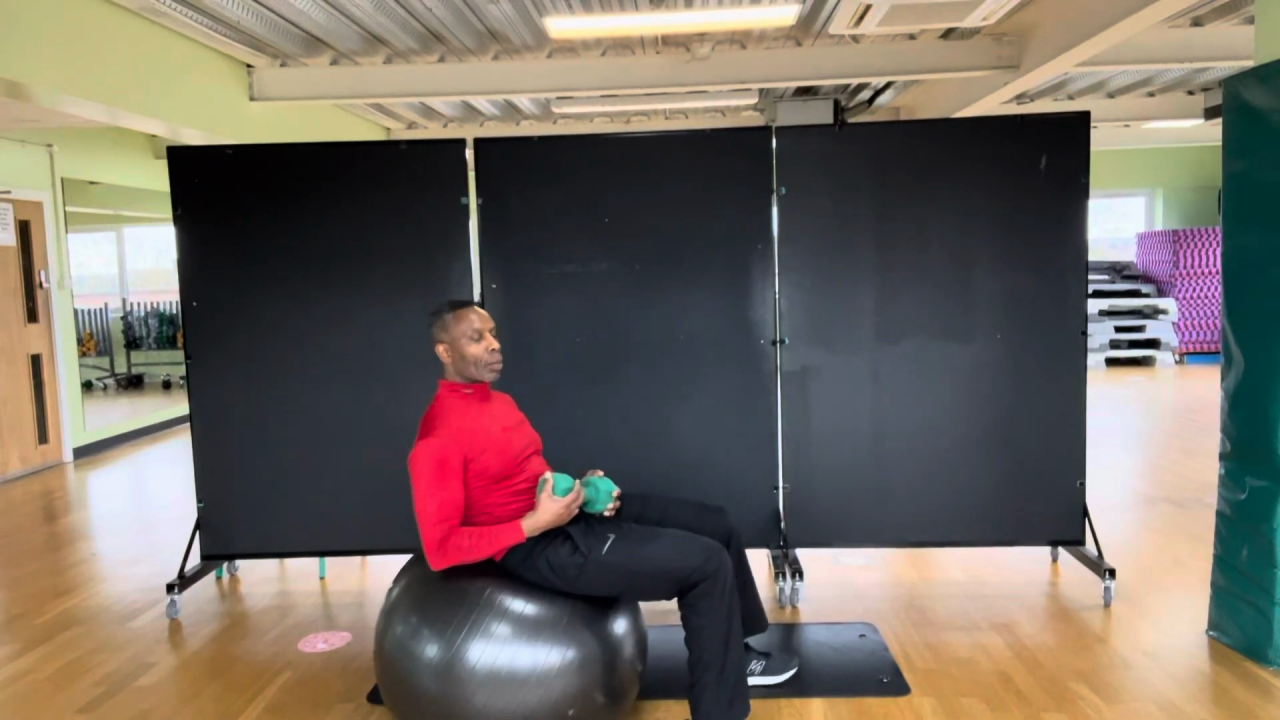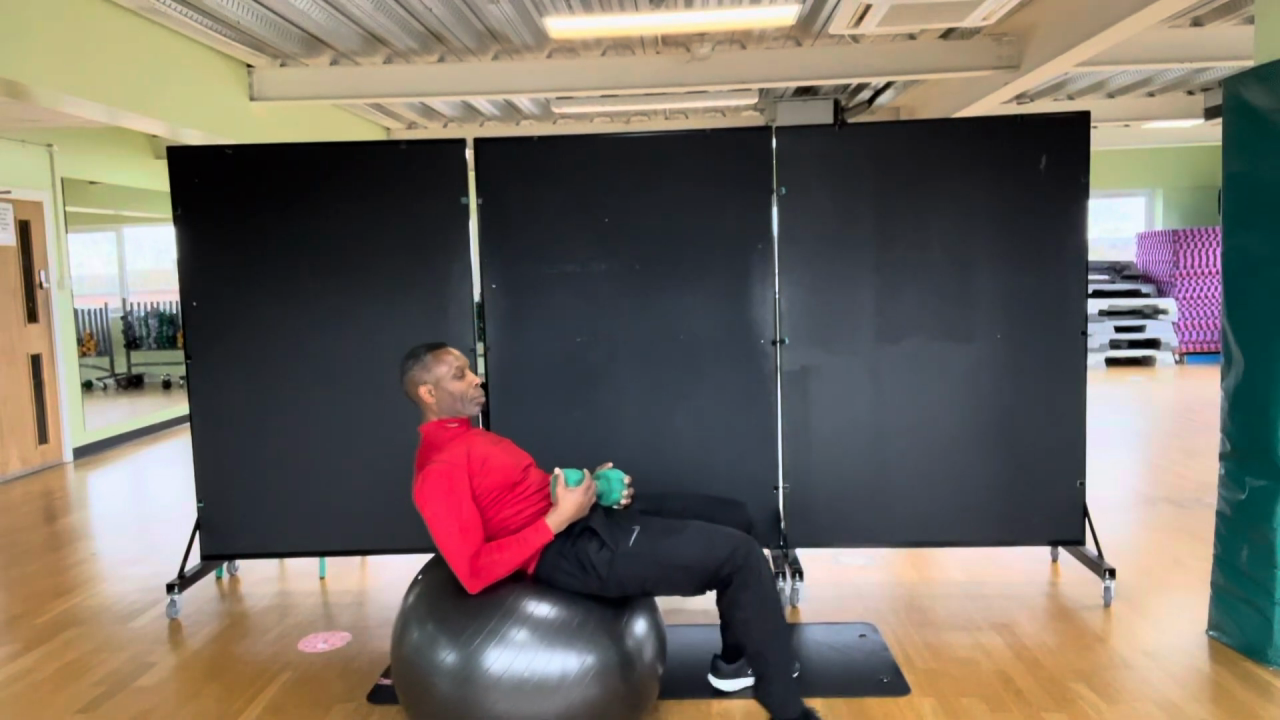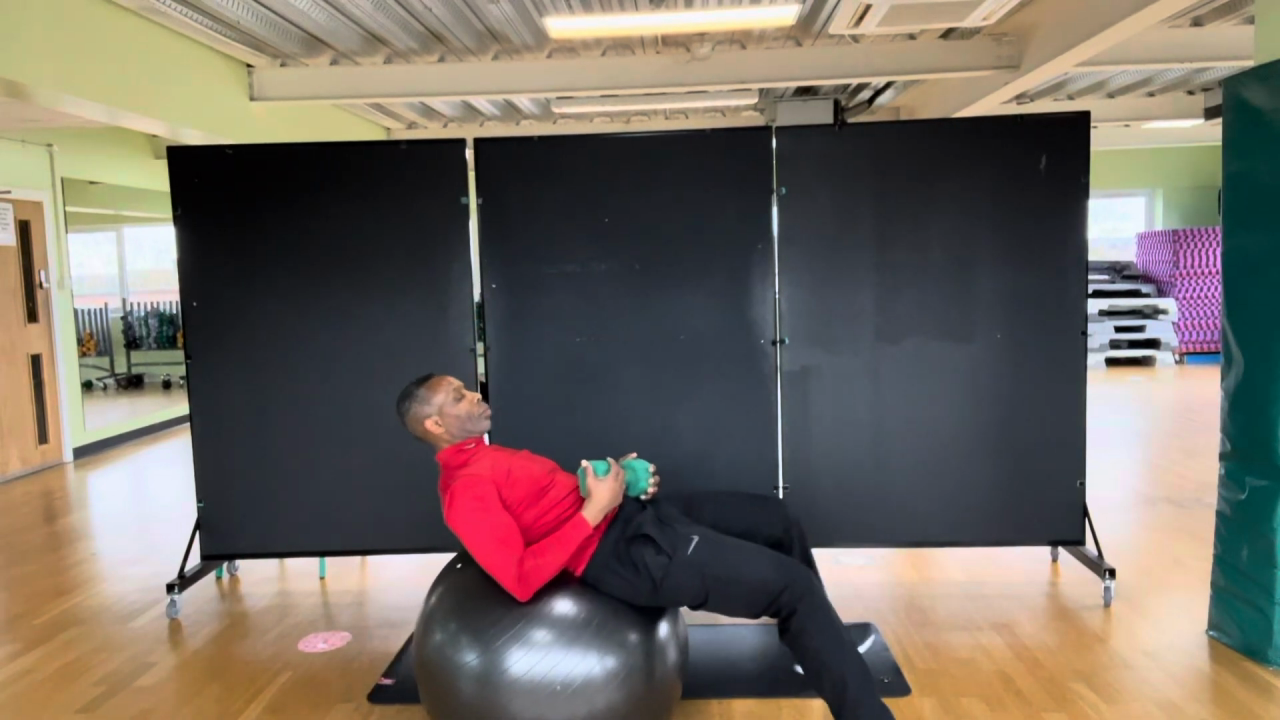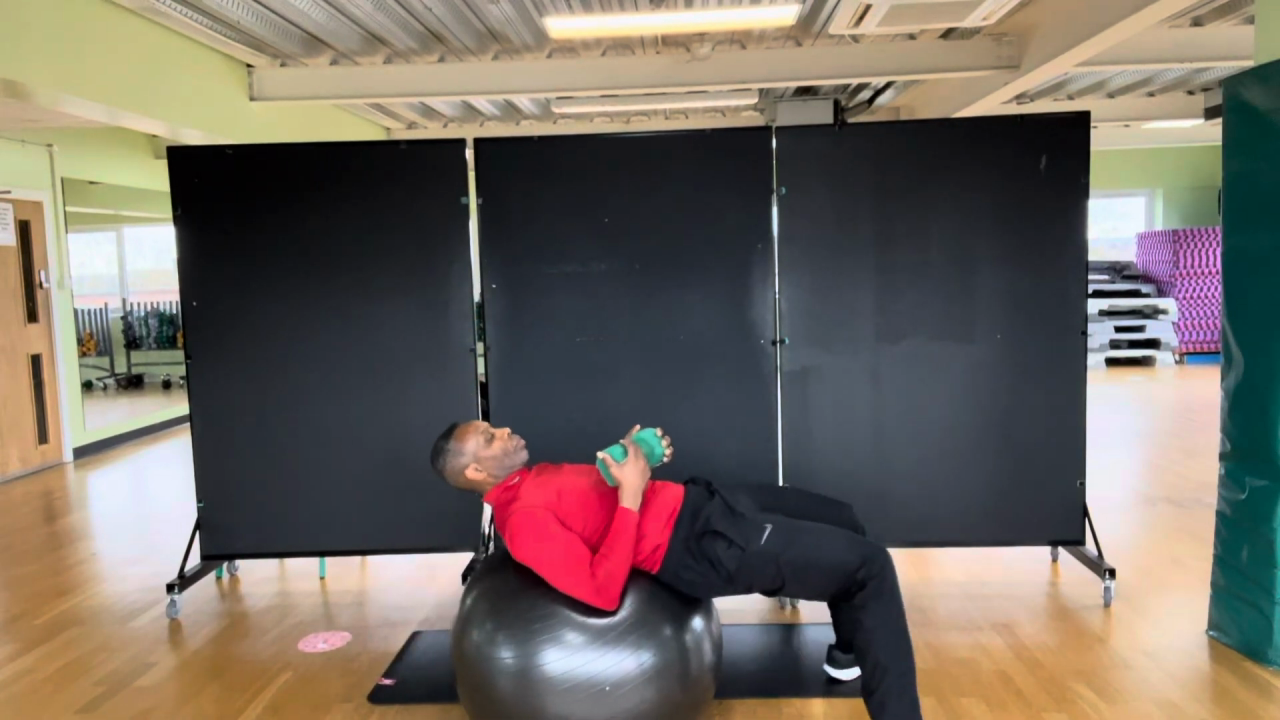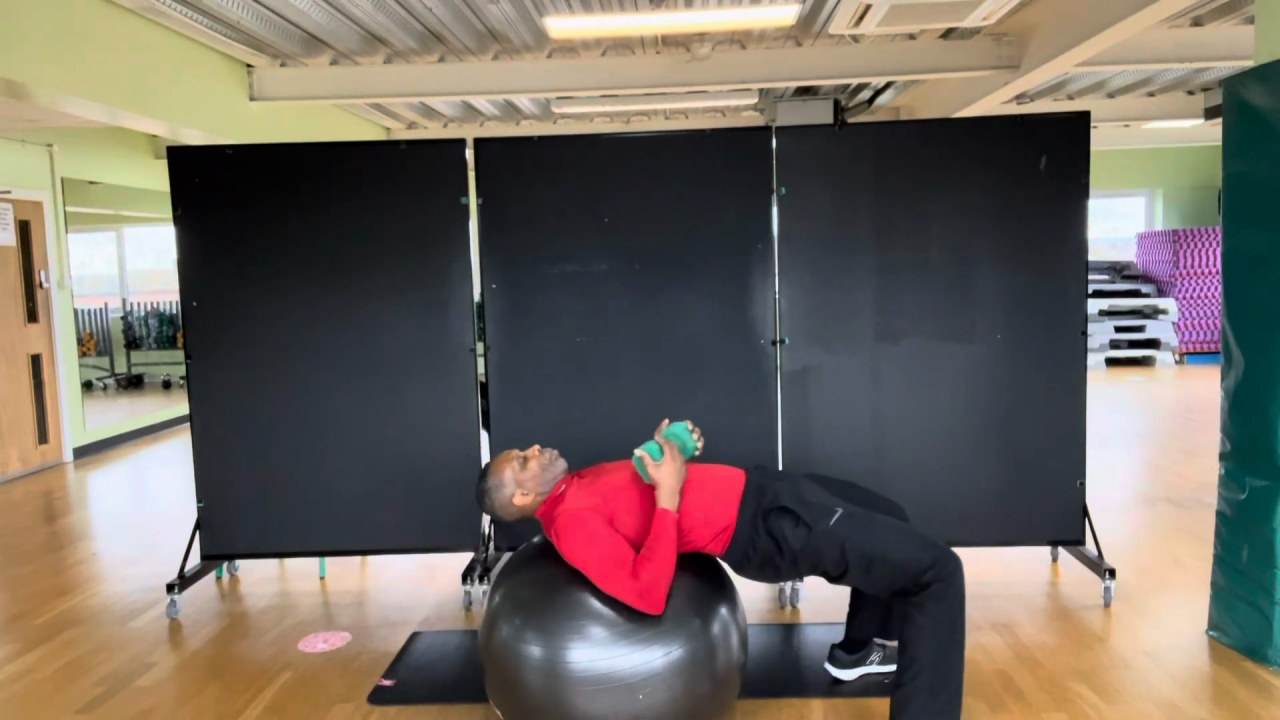
dt=0.4s
person 1, frame 1
left shoulder: (498, 402)
right shoulder: (440, 438)
right elbow: (440, 549)
left wrist: (583, 487)
right wrist: (538, 522)
left hip: (576, 512)
right hip: (543, 547)
left knee: (713, 524)
right knee: (707, 563)
left ankle: (735, 652)
person 1, frame 2
left shoulder: (471, 437)
right shoulder: (438, 470)
right elbow: (474, 572)
left wrist: (594, 488)
right wrist: (561, 516)
left hip: (592, 514)
right hip: (576, 548)
left knee: (730, 516)
right knee: (738, 554)
left ankle: (737, 658)
person 1, frame 3
left shoulder: (482, 459)
right shoulder: (465, 490)
right elbow: (522, 578)
left wrist: (620, 484)
right wrist: (596, 510)
left hip: (636, 517)
right hip: (629, 552)
left knee: (774, 518)
right knee: (793, 583)
left ankle: (818, 645)
person 1, frame 4
left shoulder: (527, 481)
right shoulder: (523, 520)
right elbow: (604, 591)
left wrist: (633, 459)
right wrist: (631, 494)
left hip: (700, 504)
right hip: (706, 543)
left knee: (840, 521)
right knee: (870, 564)
left ankle: (849, 649)
person 1, frame 5
left shoulder: (573, 487)
right shoulder: (571, 522)
right elbow: (648, 594)
left wrist: (668, 451)
right wrist: (667, 493)
left hip: (761, 491)
right hip: (767, 529)
left knee: (889, 521)
right knee: (938, 569)
left ankle: (856, 648)
